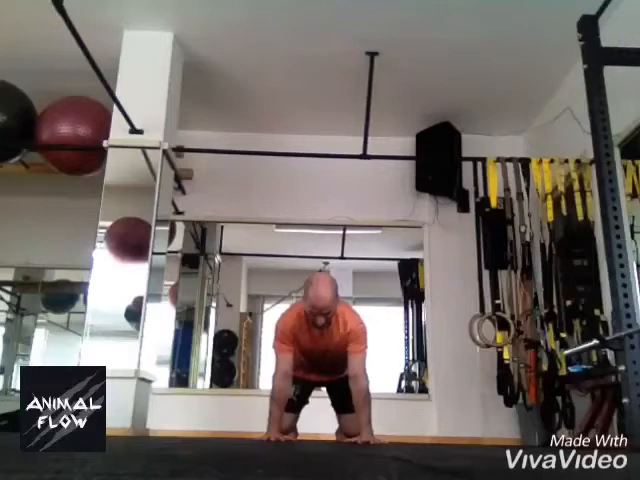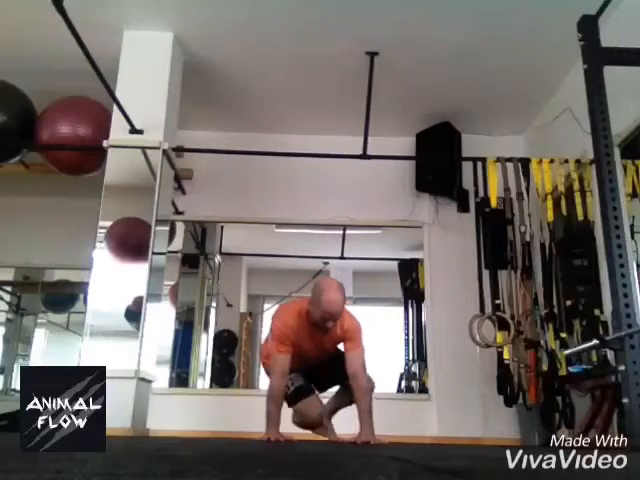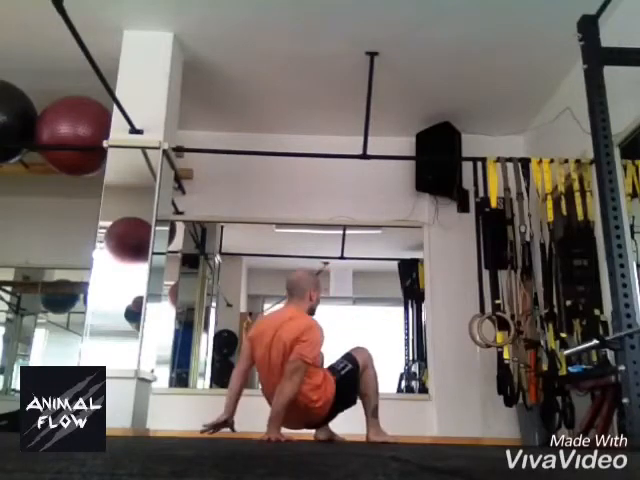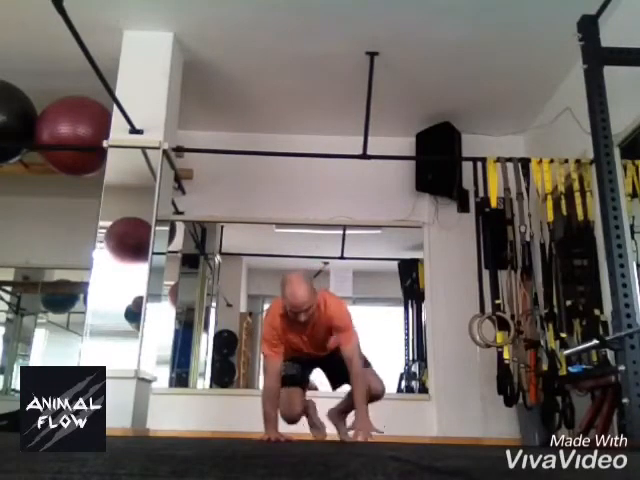
dt=1s
person 1, frame 1
left shoulder: (353, 324)
right shoulder: (288, 322)
left elbow: (358, 377)
right elbow: (283, 375)
left wrist: (366, 430)
right wrist: (273, 429)
left hip: (339, 373)
right hip: (300, 371)
left knee: (353, 432)
right knee: (284, 428)
left ankle: (342, 433)
right ankle: (292, 430)
person 1, frame 2
left shoulder: (348, 323)
right shoulder: (286, 319)
left elbow: (357, 375)
right elbow: (278, 376)
left wrist: (366, 429)
right wrist: (272, 429)
left hip: (323, 357)
right hip: (287, 362)
left knee: (367, 385)
right knee: (313, 415)
left ankle: (324, 416)
right ankle: (318, 420)
person 1, frame 3
left shoulder: (261, 324)
right shoulder: (309, 327)
left elbow: (240, 372)
right elbow: (290, 381)
left wrist: (227, 415)
right wrist: (272, 429)
left hip: (290, 414)
right hip: (317, 406)
right knee: (362, 355)
left ankle: (323, 429)
right ankle: (374, 429)
person 1, frame 4
left shoulder: (333, 307)
right shoulder: (274, 319)
left elbow: (354, 361)
right elbow: (272, 377)
left wrist: (362, 416)
right wrist: (271, 430)
left hip: (332, 347)
right hip: (294, 354)
left knee: (376, 390)
right knee: (291, 413)
left ankle: (338, 414)
right ankle: (309, 409)
